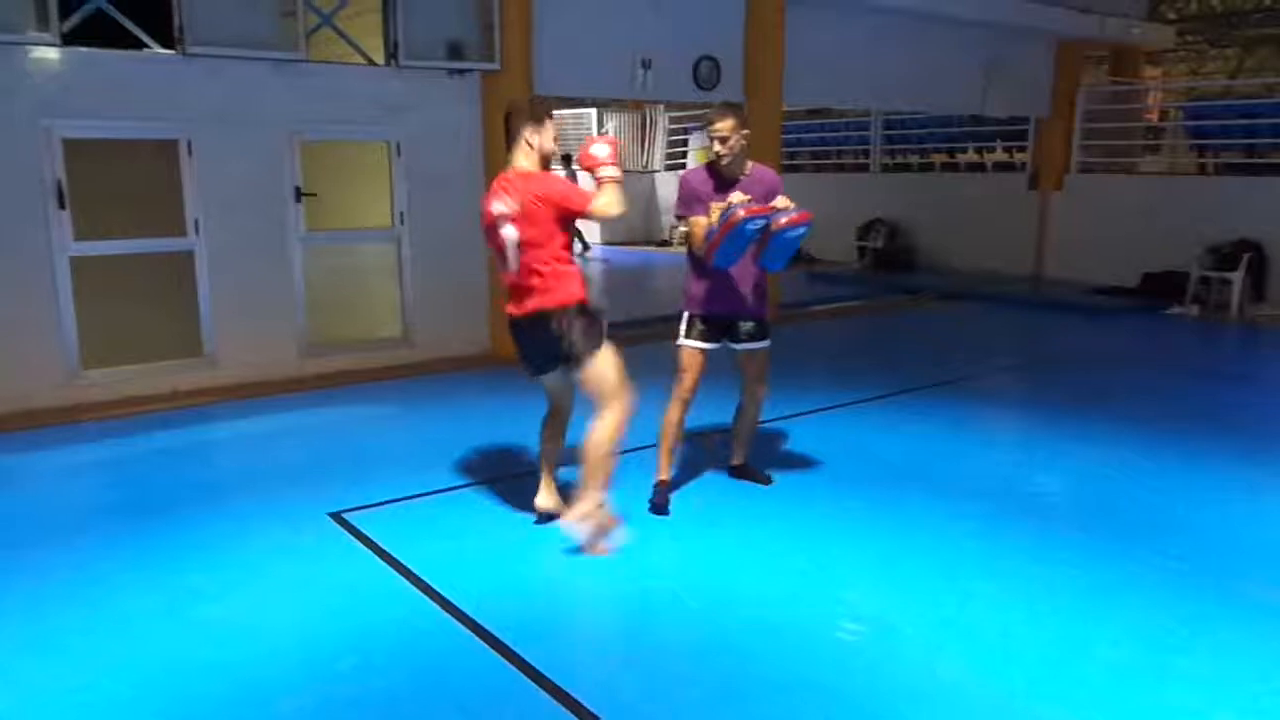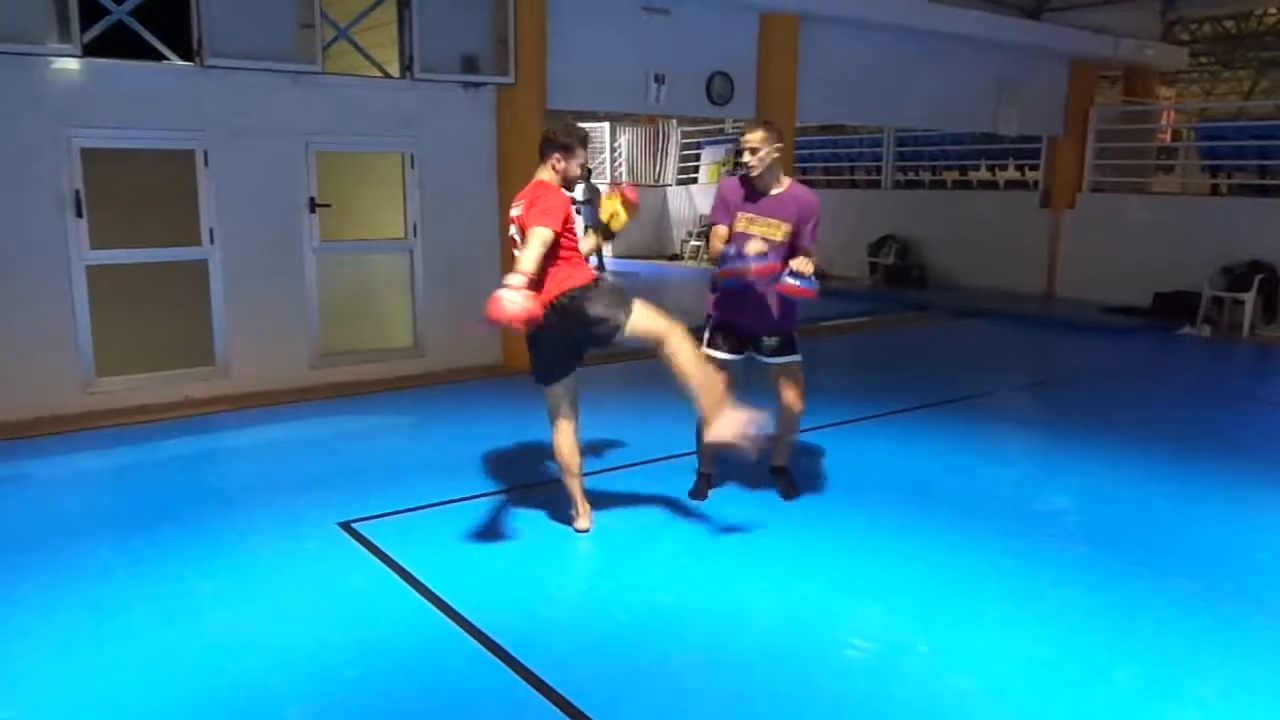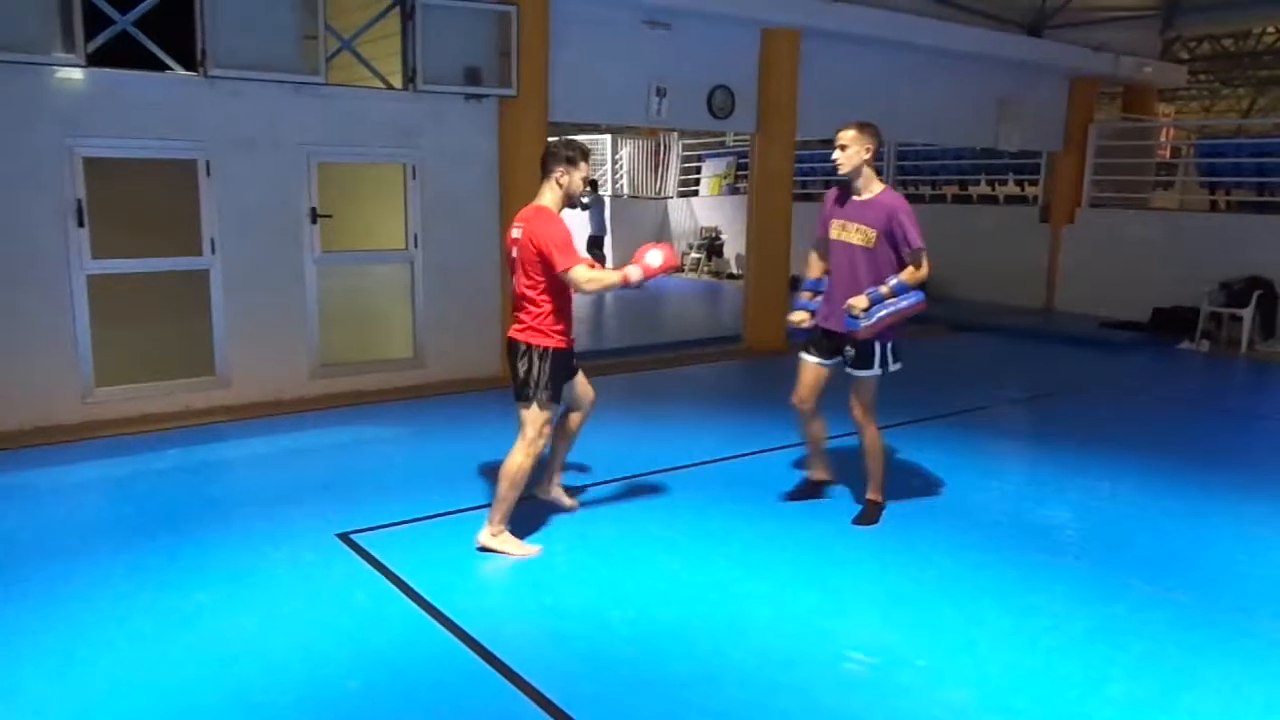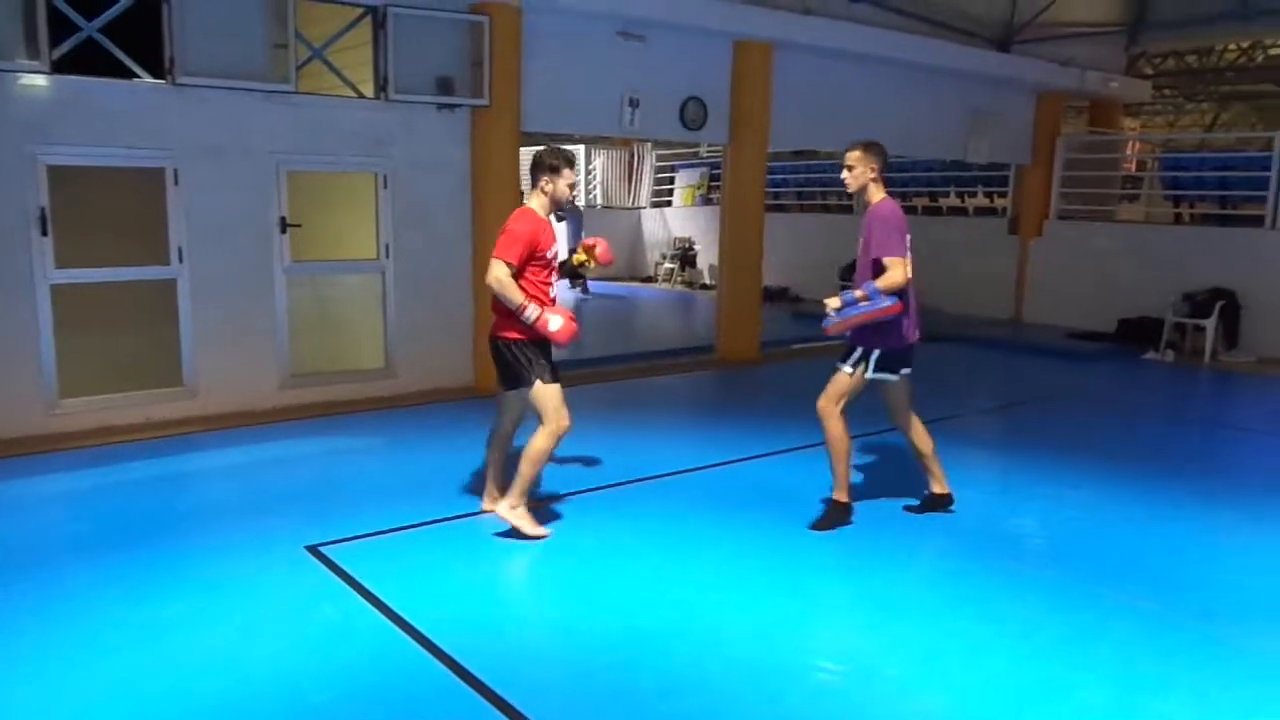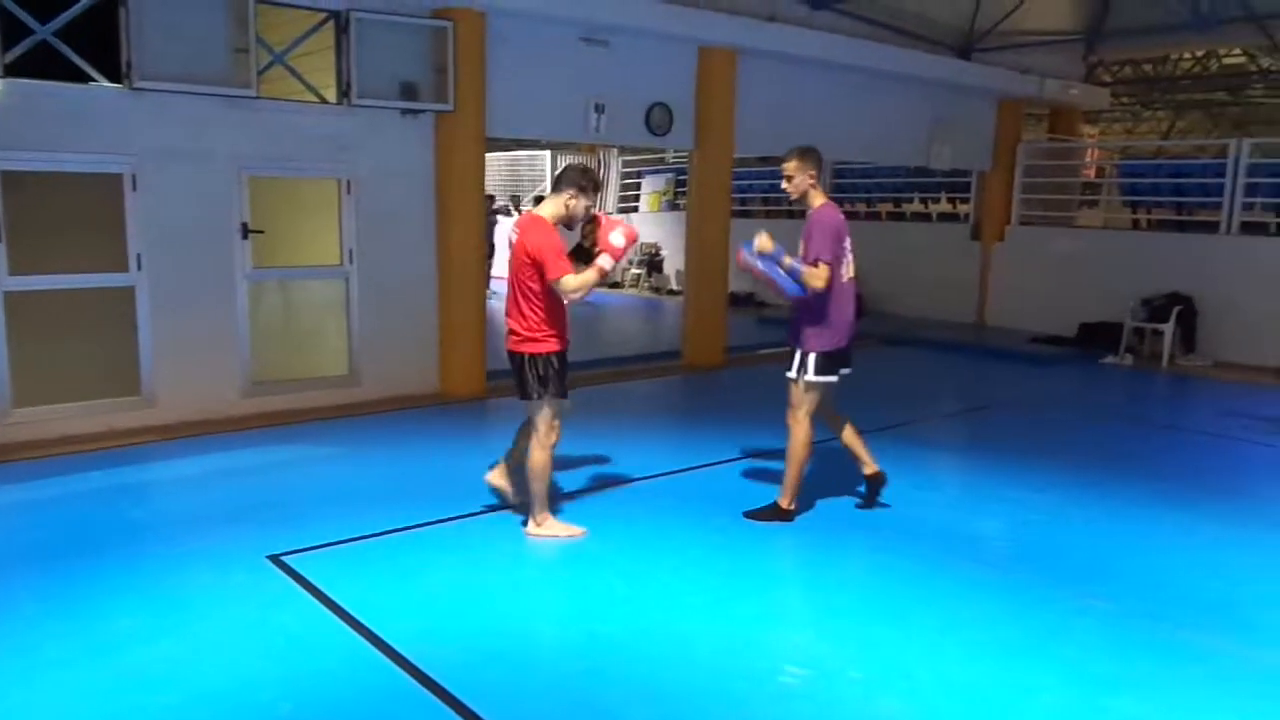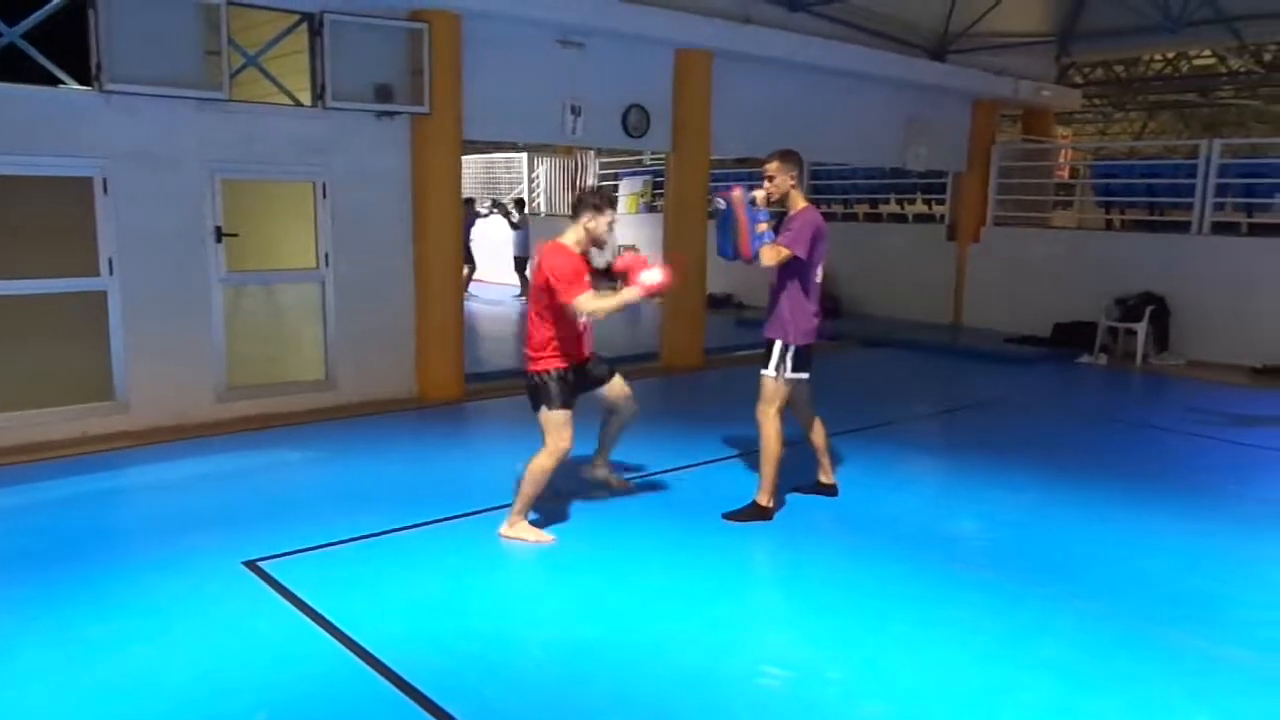
dt=0.5s
person 1, frame 1
left shoulder: (498, 195)
right shoulder: (544, 187)
right elbow: (610, 208)
right wrist: (608, 171)
left hip: (526, 315)
right hip: (561, 312)
left knee: (561, 403)
right knee: (616, 402)
left ankle: (547, 491)
right ankle: (586, 506)
person 1, frame 2
left shoulder: (521, 200)
right shoulder: (549, 196)
right elbow: (537, 242)
right wrist: (515, 285)
left hip: (541, 321)
right hip: (573, 301)
left knee: (561, 415)
right knee: (672, 334)
left ankle: (579, 508)
right ankle: (721, 417)
person 1, frame 3
left shoulder: (525, 220)
right shoulder: (548, 225)
right elbow: (582, 281)
left wrist: (581, 268)
right wrist: (637, 272)
left hip: (541, 341)
right hip: (540, 346)
left knee: (582, 400)
right knee: (533, 438)
left ankle: (551, 483)
right ankle: (494, 529)
person 1, frame 4
left shoulder: (541, 222)
right shoulder: (525, 224)
right elbow: (496, 278)
right wrist: (537, 316)
left hip: (522, 338)
right hip: (520, 339)
left knee: (509, 419)
right knee: (557, 421)
left ankle: (492, 495)
right ankle: (514, 502)
person 1, frame 5
left shoulder: (528, 224)
right shoulder: (541, 235)
right elbow: (571, 288)
right wrist: (607, 258)
left hip: (531, 343)
right hip: (540, 347)
left knee: (543, 419)
right knee: (547, 431)
left ankle: (503, 471)
right ankle: (540, 520)
person 1, frame 6
left shoulder: (580, 253)
right shoulder: (556, 259)
right elbow: (592, 309)
right wrist: (638, 291)
left hip: (578, 357)
right hip: (548, 365)
left knee: (625, 403)
right knee: (559, 445)
left ankle: (599, 465)
right ankle: (515, 521)
person 2, frame 1
left shoulder: (767, 179)
right shoulder: (694, 181)
right elbow: (701, 245)
right wrist: (725, 217)
left hip: (749, 302)
right hip: (703, 303)
left knee: (756, 388)
right knee: (684, 390)
left ankle: (738, 460)
right ankle: (663, 478)
person 2, frame 2
left shoulder: (803, 200)
right shoulder: (730, 190)
left elbow: (806, 256)
right elbow: (716, 245)
left wrist: (803, 266)
right wrist: (742, 251)
left hip: (775, 316)
right hip: (730, 312)
left knee: (793, 405)
left ankle: (779, 462)
right ankle: (705, 471)
person 2, frame 3
left shoulder: (893, 206)
right shoulder: (833, 199)
left elbow: (919, 269)
left wrist: (873, 296)
right wrist: (805, 303)
left hip: (869, 329)
right hip: (828, 321)
left knee: (861, 413)
right knee: (803, 400)
left ankle: (874, 496)
right ankle: (819, 474)
person 2, frame 4
left shoulder: (883, 215)
right shoulder: (883, 213)
left elbow: (896, 276)
left wrist: (847, 299)
right wrist: (854, 300)
left hip: (880, 335)
right hip: (891, 333)
left knee: (829, 406)
right knee: (903, 414)
left ankle: (841, 499)
right ankle: (939, 489)
person 2, frame 5
left shoulder: (821, 220)
right shoulder: (829, 215)
left elbow: (818, 281)
left wrist: (776, 254)
right wrist: (784, 261)
left hip: (818, 335)
right hip: (833, 332)
left knee: (798, 416)
right knee: (825, 409)
left ankle: (785, 504)
right ankle: (870, 470)
person 2, frame 6
left shoulder: (807, 221)
right shoulder: (795, 219)
left elbow: (769, 258)
right elbow: (766, 256)
left hip: (790, 332)
right hip: (796, 330)
left knee: (767, 411)
right knee: (802, 407)
left ankle: (764, 502)
right ankle: (826, 478)
